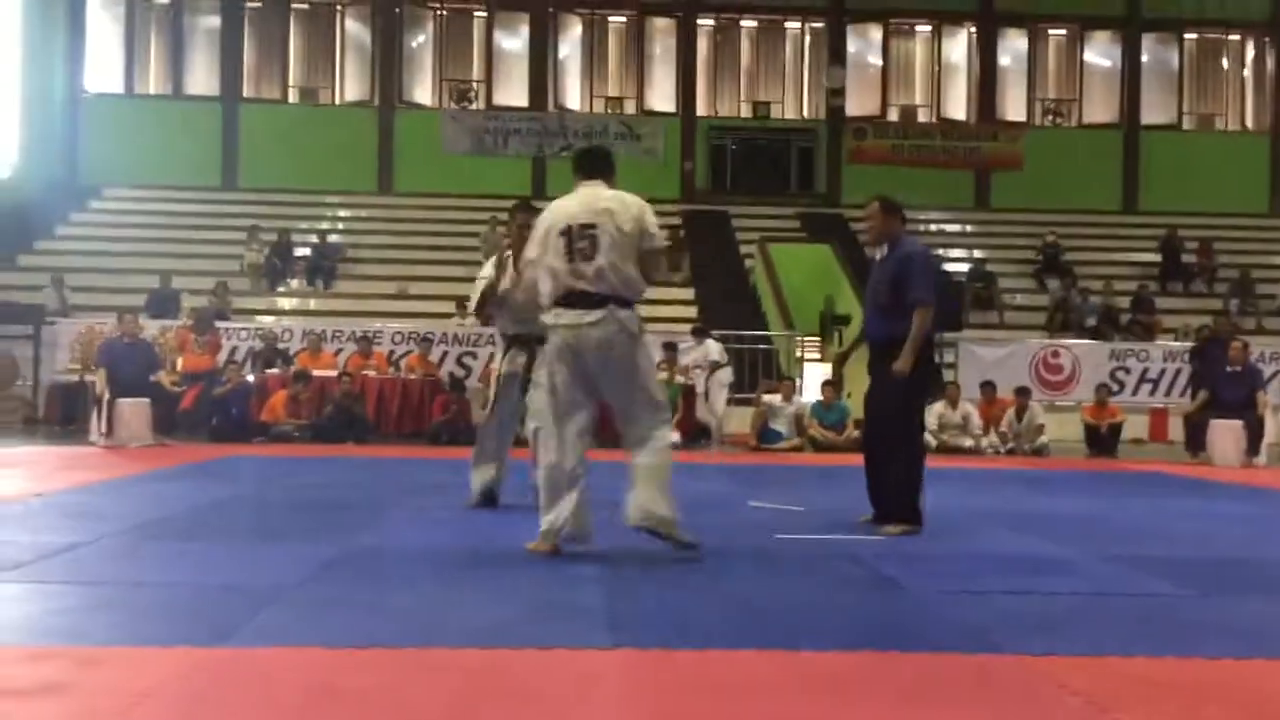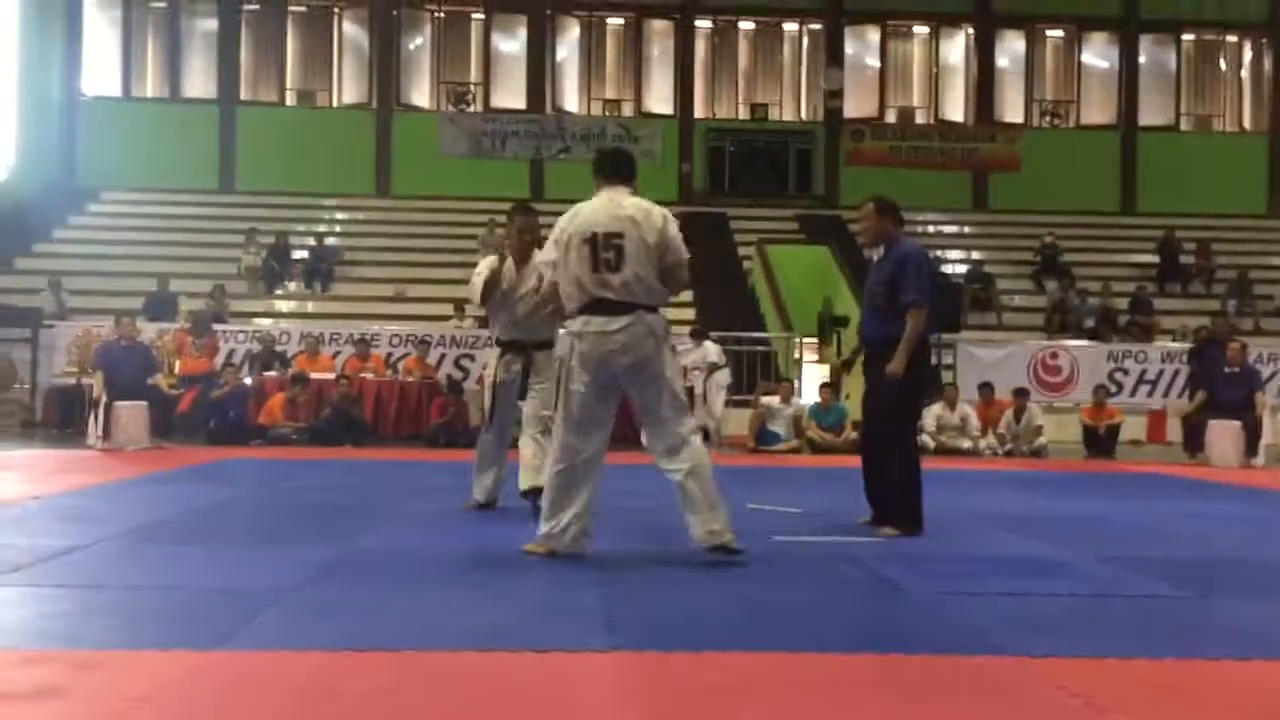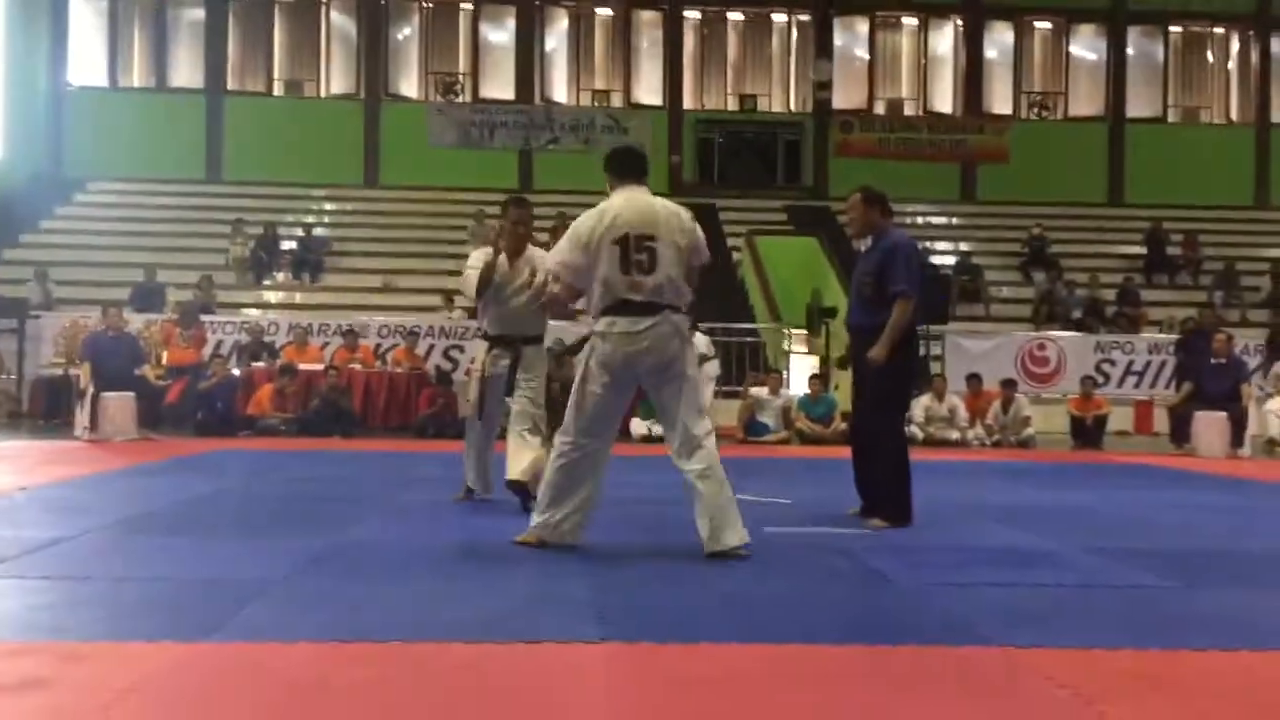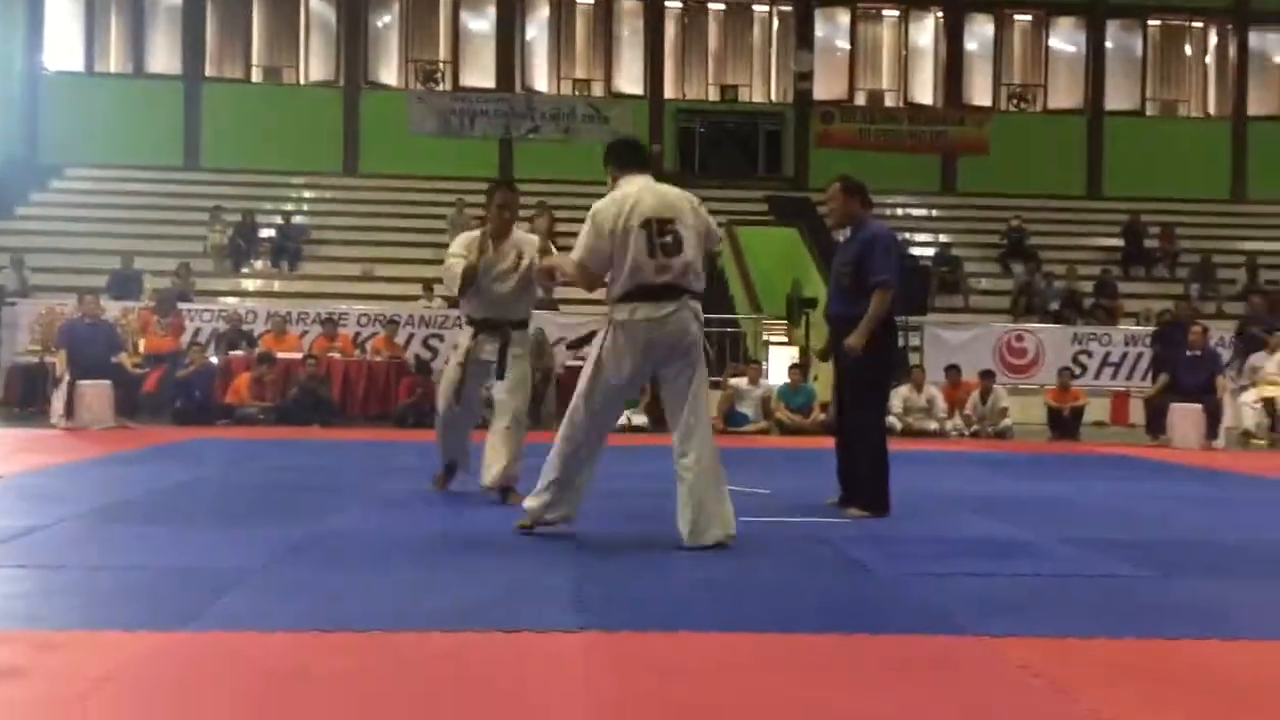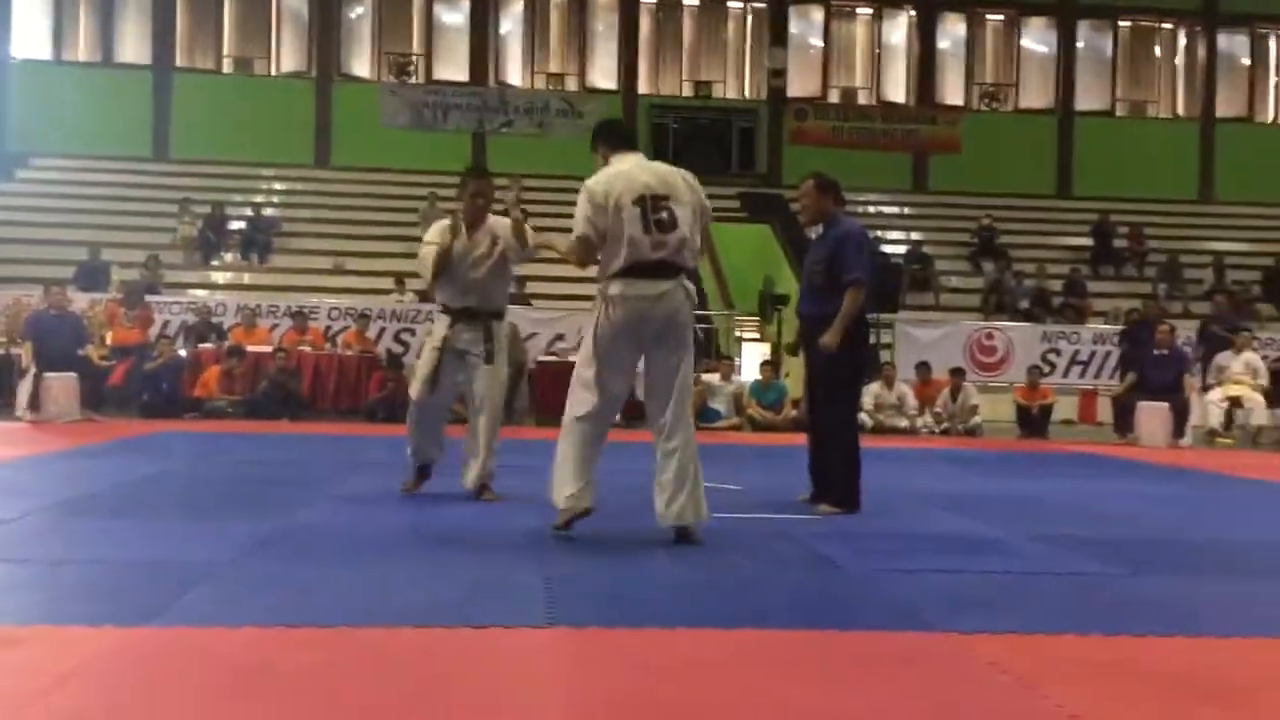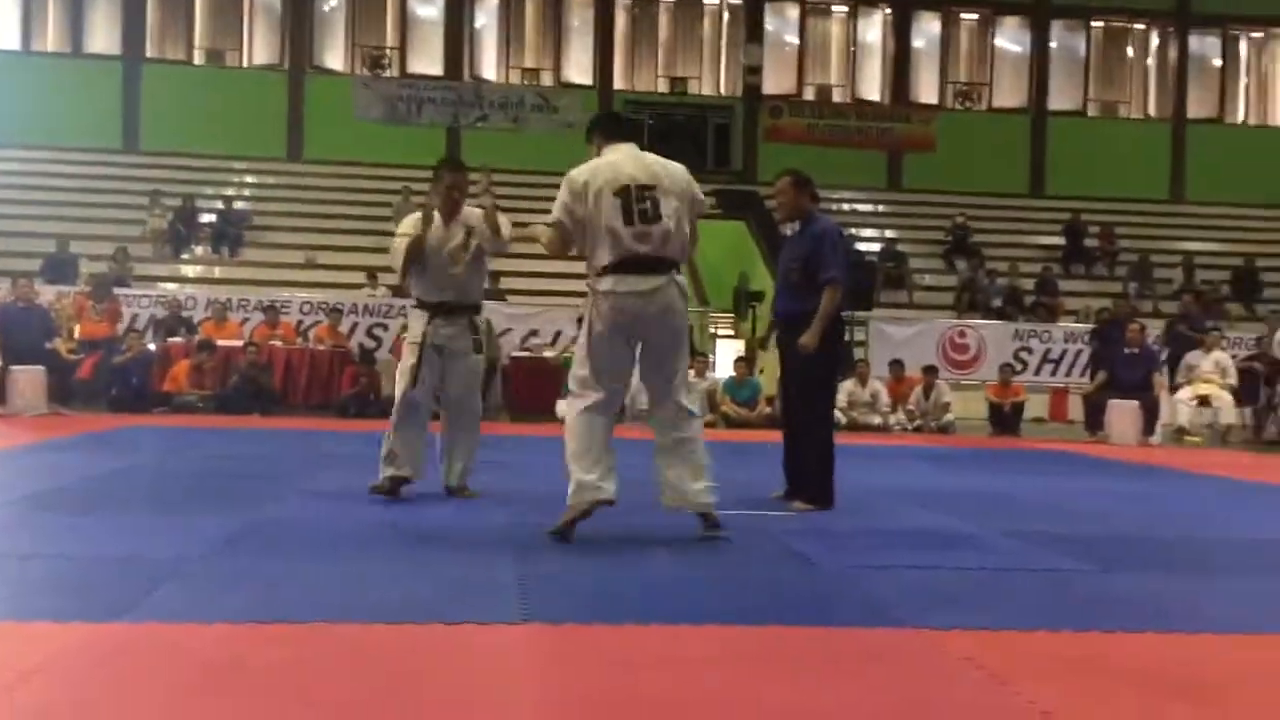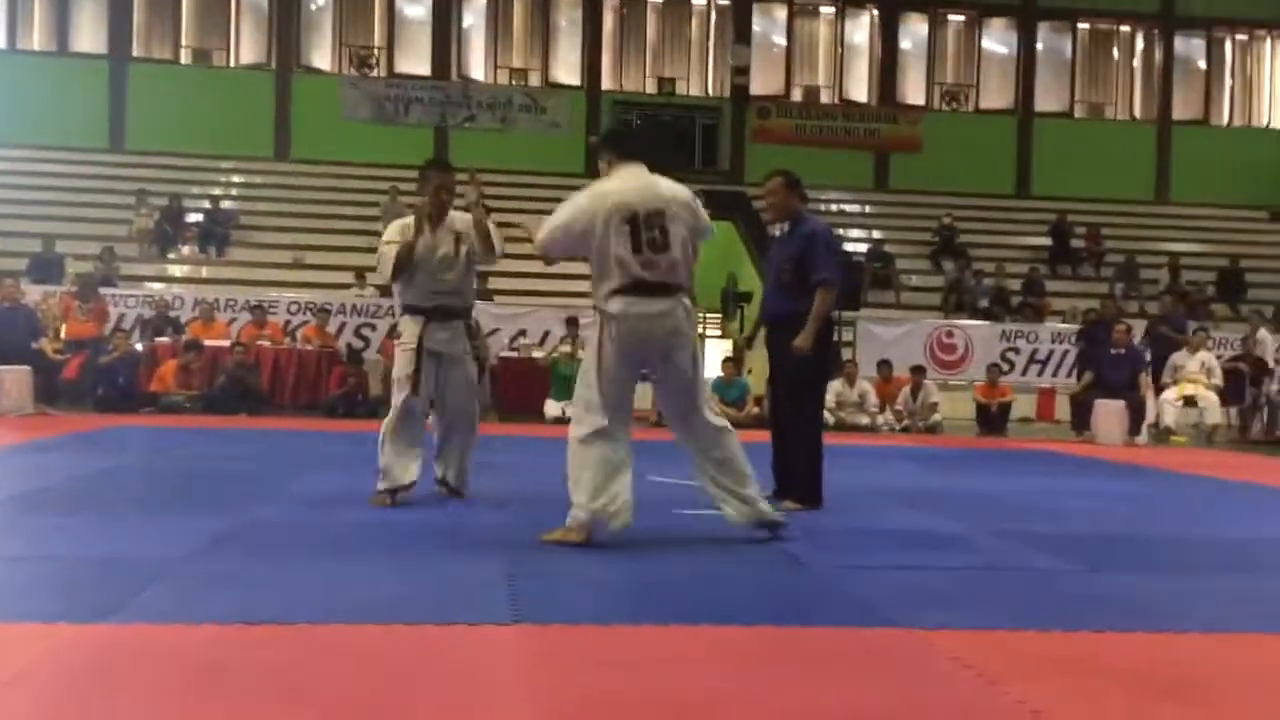
dt=0.1s
person 1, frame 1
left shoulder: (551, 214)
right shoulder: (632, 207)
left elbow: (533, 284)
right elbow: (655, 269)
left hip: (565, 326)
right hip: (615, 325)
left knee: (563, 436)
right knee: (649, 426)
left ankle: (554, 531)
right ankle: (653, 510)
person 1, frame 2
left shoulder: (570, 219)
right shoulder: (655, 216)
left elbow: (554, 286)
right elbow: (678, 281)
left hip: (588, 334)
right hip: (641, 331)
left knee: (574, 441)
right knee: (676, 433)
left ankle: (556, 536)
right ankle: (712, 529)
person 1, frame 3
left shoulder: (592, 220)
right shoulder: (678, 216)
left elbow: (563, 292)
right elbow: (697, 273)
left wrist: (556, 289)
left hip: (616, 336)
right hip: (669, 332)
left knee: (580, 436)
right knee: (694, 437)
left ankle: (548, 526)
right ankle: (724, 534)
person 1, frame 4
left shoulder: (607, 207)
right shoulder: (688, 202)
left elbow: (586, 278)
right elbow: (706, 254)
left wrist: (557, 265)
left hip: (631, 320)
right hip: (683, 318)
left knee: (585, 421)
right knee: (693, 429)
left ankle: (545, 507)
right ankle: (707, 528)
person 1, frame 5
left shoulder: (599, 184)
right shoulder: (682, 179)
left elbow: (581, 254)
right elbow: (700, 242)
left wrist: (555, 244)
left hip: (624, 297)
right hip: (675, 296)
left knee: (589, 403)
right knee: (673, 412)
left ankle: (575, 496)
right ankle: (681, 514)
person 1, frame 6
left shoulder: (584, 175)
right shoulder: (676, 172)
left elbow: (560, 245)
right elbow: (690, 235)
left wrist: (540, 232)
left hip: (613, 293)
right hip: (666, 291)
left knee: (590, 396)
right knee: (674, 402)
left ankle: (588, 491)
right ankle: (696, 498)
person 1, frame 7
left shoulder: (594, 198)
right shoulder: (680, 194)
left elbow: (547, 251)
right elbow: (694, 248)
left wrist: (539, 232)
left hip: (623, 316)
right hip: (672, 312)
left knee: (595, 421)
right knee: (697, 419)
left ankle: (588, 519)
right ankle: (753, 507)
person 2, frame 1
left shoulder: (914, 255)
right shoulder: (885, 259)
left elbow: (923, 310)
left wrist: (908, 357)
left hip: (907, 361)
right hip: (883, 358)
left knee: (903, 437)
right knee: (875, 436)
left ankle: (906, 515)
right ankle: (884, 511)
person 2, frame 2
left shoulder: (910, 255)
right shoulder: (884, 259)
left elbow: (917, 311)
left wrist: (901, 358)
right wrist: (858, 354)
left hip: (902, 361)
right hip: (880, 360)
left knee: (898, 438)
right knee: (873, 438)
left ankle: (905, 518)
right ankle: (884, 511)
person 2, frame 3
left shoulder: (898, 246)
right shoulder: (872, 250)
left elbow: (905, 301)
left wrist: (883, 345)
right wrist: (854, 347)
left hip: (889, 351)
right hip: (868, 350)
left knee: (886, 429)
right knee: (862, 429)
left ankle: (894, 510)
right ankle: (873, 502)
person 2, frame 4
left shoulder: (878, 237)
right shoulder: (850, 241)
left elbow: (884, 291)
left wrist: (861, 334)
right wrist: (833, 338)
left hip: (869, 341)
right hip: (848, 341)
left knee: (866, 420)
right knee: (846, 420)
left ankle: (872, 500)
right ankle: (852, 492)
person 2, frame 5
left shoulder: (850, 235)
right shoulder: (821, 238)
left elbow: (857, 289)
left wrist: (836, 332)
right wrist: (802, 335)
left hip: (841, 339)
right hip: (819, 338)
left knee: (838, 418)
right knee: (818, 417)
left ankle: (843, 496)
right ankle: (824, 489)
person 2, frame 6
left shoulder: (826, 232)
right shoulder: (794, 237)
left elbow: (834, 288)
left wrist: (815, 332)
right wrist: (770, 330)
left hip: (815, 339)
right hip: (793, 335)
left knee: (814, 416)
right knee: (793, 415)
left ankle: (817, 493)
right ankle: (797, 487)
person 2, frame 7
left shoulder: (816, 234)
right shoulder: (782, 238)
left elbow: (826, 289)
left wrist: (809, 334)
right wrist: (755, 330)
left hip: (804, 339)
right hip: (780, 336)
left knee: (803, 416)
right knee: (781, 415)
left ankle: (806, 493)
right ankle: (786, 487)
person 3, frame 1
right shoulder: (497, 266)
right elbow: (480, 309)
right wrist: (498, 275)
left hip: (543, 352)
right hip: (511, 353)
right knee: (496, 424)
right ankle: (485, 488)
person 3, frame 2
right shoulder: (492, 264)
right elbow: (482, 298)
right wrist: (501, 261)
left hip: (540, 359)
right hip: (505, 358)
left knee: (538, 423)
right knee: (493, 428)
left ankle: (536, 487)
right ankle: (485, 492)
person 3, frame 3
left shoulder: (544, 262)
right shoulder: (483, 257)
right elbow: (474, 291)
right wrist: (495, 256)
left hip: (529, 354)
right hip: (492, 352)
left knee: (527, 418)
right knee: (481, 421)
left ankle: (523, 484)
right ankle: (475, 482)
person 3, frame 4
left shoulder: (530, 244)
right shoulder: (467, 242)
right elbow: (458, 284)
right wrist: (480, 252)
left hip: (513, 340)
right hip: (476, 336)
left knee: (510, 410)
right knee: (453, 406)
left ankle: (503, 481)
right ankle: (452, 462)
person 3, frame 5
left shoulder: (504, 228)
right shoulder: (441, 230)
left elbow: (524, 251)
right elbow: (433, 275)
left wrist: (517, 215)
right wrist: (454, 236)
left hip: (488, 331)
right hip: (449, 327)
left knee: (486, 405)
right knee: (426, 398)
left ankle: (480, 480)
right ankle: (423, 463)
person 3, frame 6
left shoulder: (478, 220)
right shoulder: (414, 222)
left elbow: (500, 242)
right elbow: (403, 266)
left wrist: (489, 202)
right wrist: (425, 225)
left hip: (465, 326)
right hip: (425, 323)
left knee: (464, 406)
right knee: (409, 398)
left ankle: (456, 478)
right ankle: (395, 473)
person 3, frame 7
left shoulder: (466, 225)
right shoulder: (401, 229)
left elbow: (490, 254)
right elbow: (393, 271)
left wrist: (478, 209)
right wrist: (418, 230)
left hip: (457, 329)
right hip: (417, 329)
left knee: (460, 410)
right knee: (406, 406)
left ankle: (448, 474)
right ankle: (390, 484)
